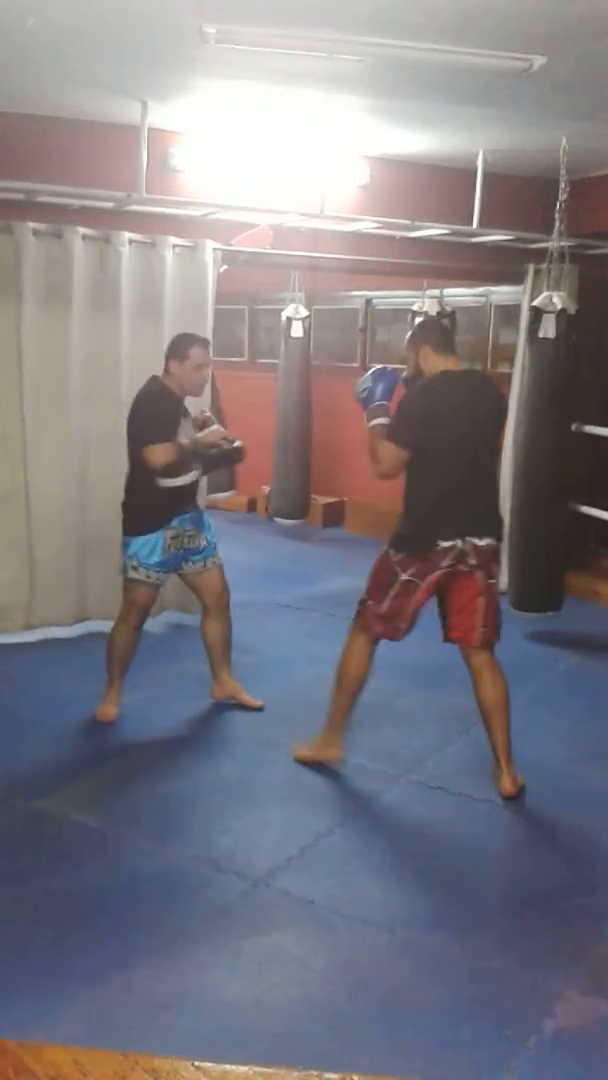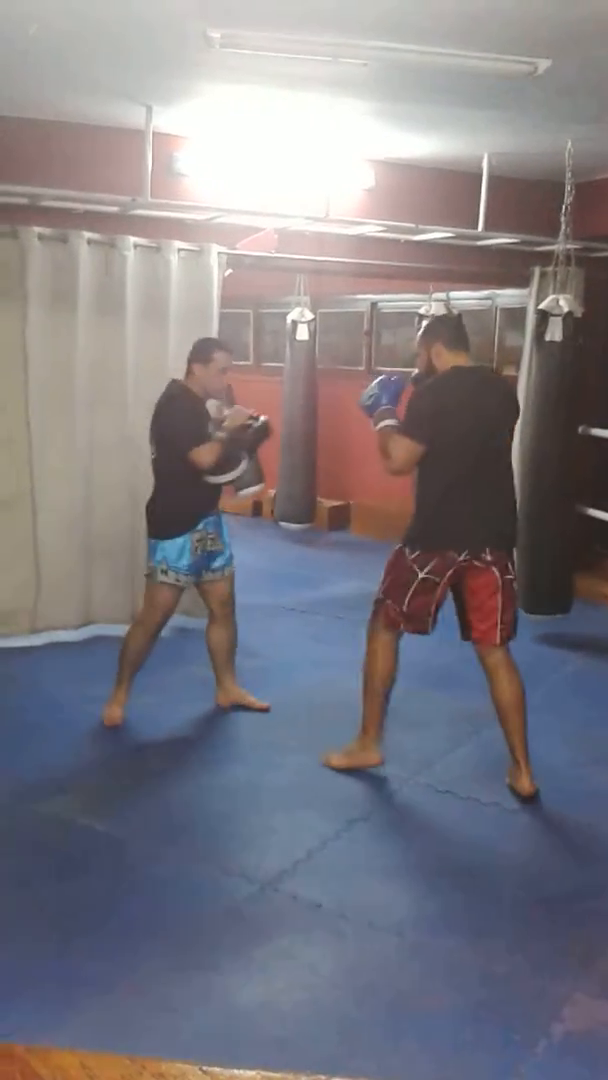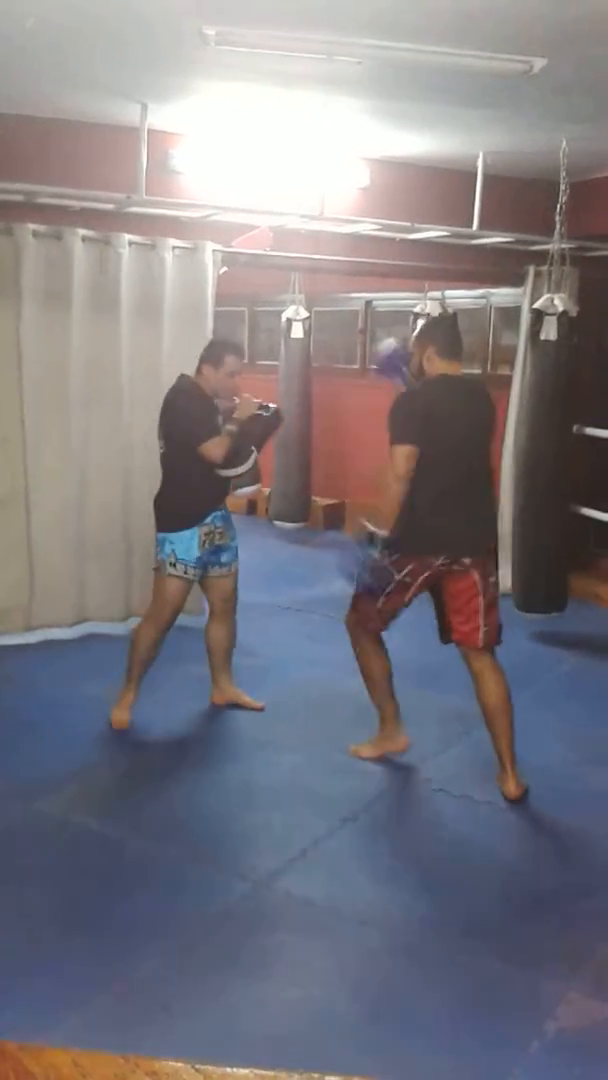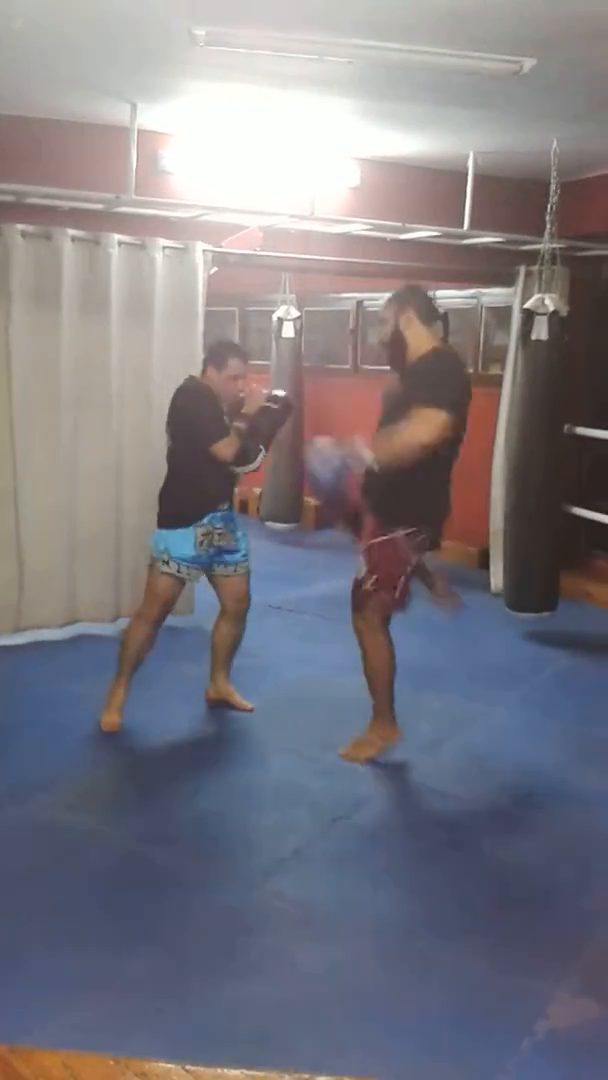
dt=0.2s
person 1, frame 1
left shoulder: (422, 397)
right shoulder: (491, 393)
left elbow: (385, 465)
left wrist: (377, 410)
left hip: (423, 540)
right hip: (479, 539)
left knee: (364, 630)
right knee: (480, 653)
left ankle: (331, 740)
right ankle: (506, 771)
person 1, frame 2
left shoulder: (432, 393)
right shoulder: (502, 390)
left elbow: (400, 460)
left wrist: (384, 415)
left hip: (437, 536)
right hip: (493, 537)
left knee: (384, 626)
right knee: (495, 651)
left ankle: (368, 742)
right ankle: (521, 770)
person 1, frame 3
left shoulder: (415, 401)
right shoulder: (480, 398)
left elbow: (401, 472)
left wrist: (382, 539)
left hip: (423, 542)
right hip: (473, 543)
left knee: (363, 624)
right knee: (480, 656)
left ankle: (391, 735)
right ankle: (509, 772)
person 1, frame 4
left shoulder: (437, 370)
right shoulder: (426, 367)
left elbow: (430, 429)
left wrist: (370, 459)
left hip: (401, 512)
right hip: (402, 496)
left knee: (369, 617)
left ankle: (383, 726)
right ankle: (434, 586)
person 2, frame 1
left shoulder: (174, 402)
right shoulder: (152, 401)
right elbow: (158, 459)
left wrist: (204, 436)
right wrist: (201, 440)
left hip: (187, 517)
right hip: (151, 523)
left knee: (217, 599)
right knee: (135, 612)
left ankle: (224, 683)
right ankle: (112, 692)
person 2, frame 2
left shoulder: (193, 404)
right shoulder: (177, 404)
right elbow: (205, 458)
left wrist: (229, 432)
right wrist: (229, 430)
left hip: (206, 521)
right hip: (177, 526)
left knee: (223, 607)
right knee: (155, 615)
left ankle: (228, 688)
right ankle: (119, 694)
person 2, frame 3
left shoulder: (204, 401)
right shoulder: (184, 399)
left elbow: (221, 451)
right elbow: (216, 452)
left wrist: (240, 424)
right wrist: (237, 421)
left hip: (214, 517)
right hip: (183, 521)
left knee: (224, 605)
right knee: (164, 612)
left ankle: (223, 686)
right ankle: (127, 694)
person 2, frame 4
left shoulder: (216, 403)
right shoulder: (192, 399)
left elbow: (242, 455)
right elbow: (227, 451)
left wrist: (246, 415)
right wrist: (247, 416)
left hip: (224, 518)
right hip: (185, 521)
left knee: (237, 604)
right knee: (155, 608)
left ankle: (219, 685)
right ankle: (117, 695)
